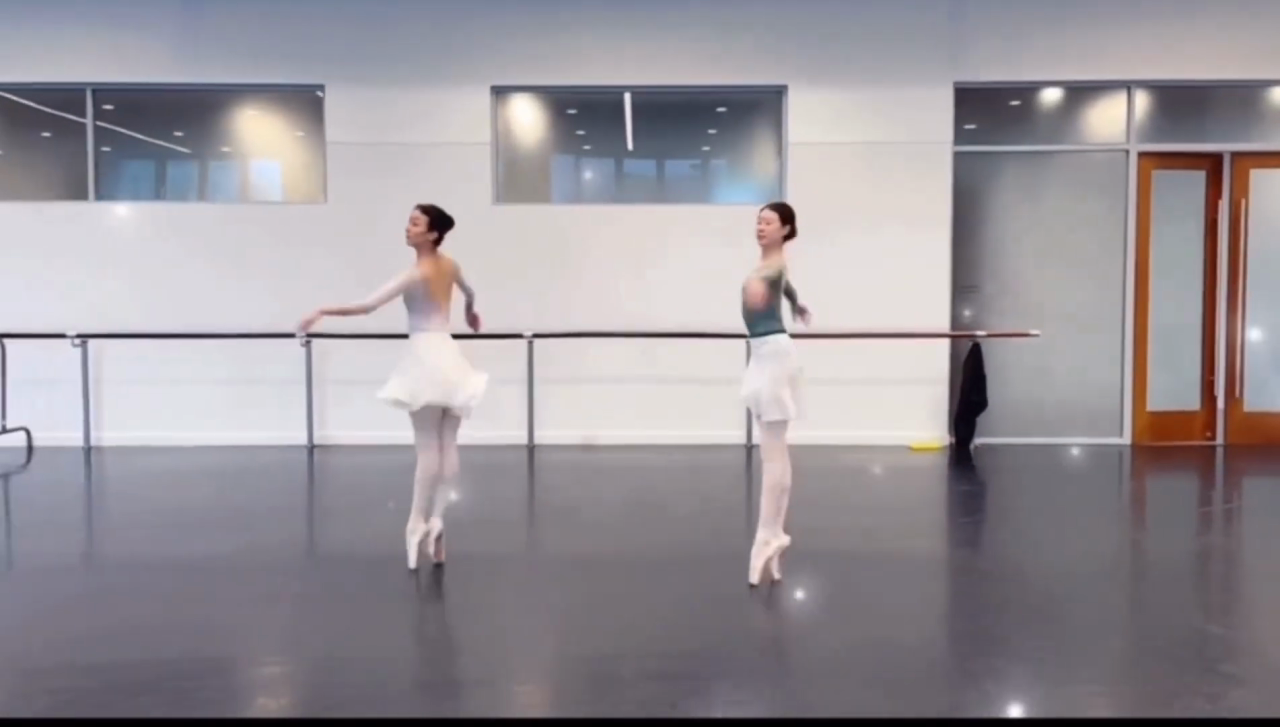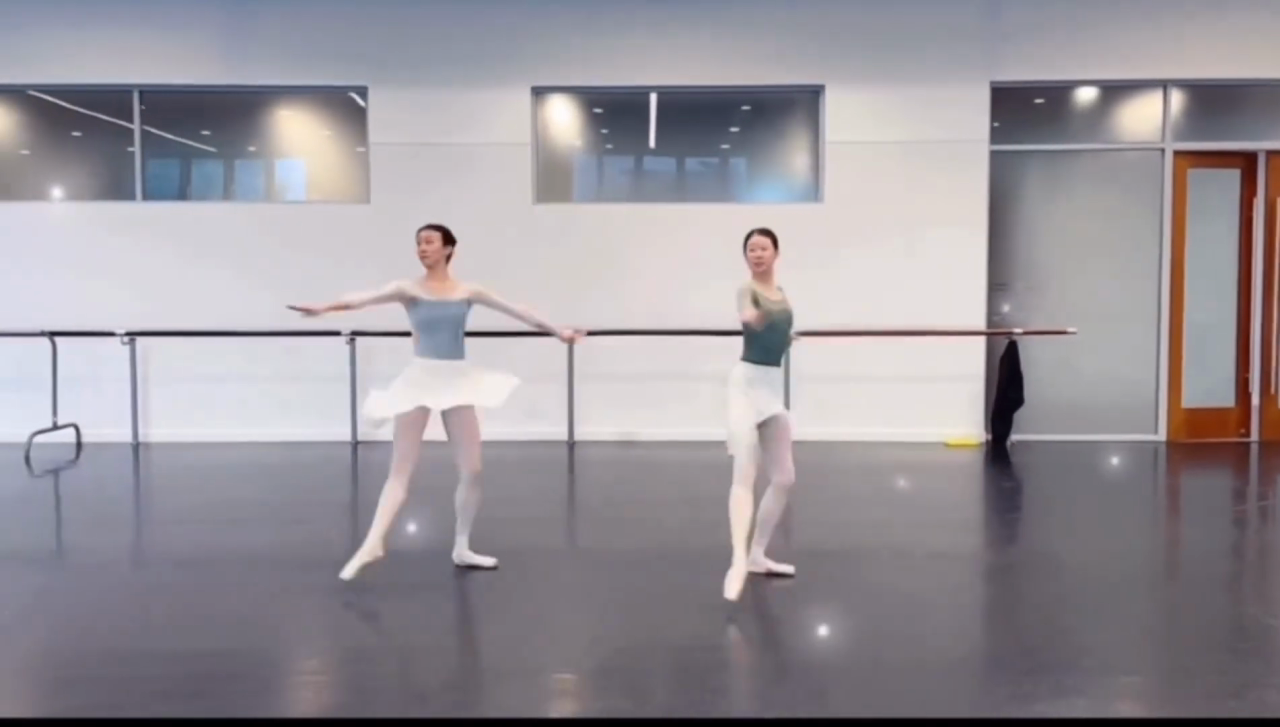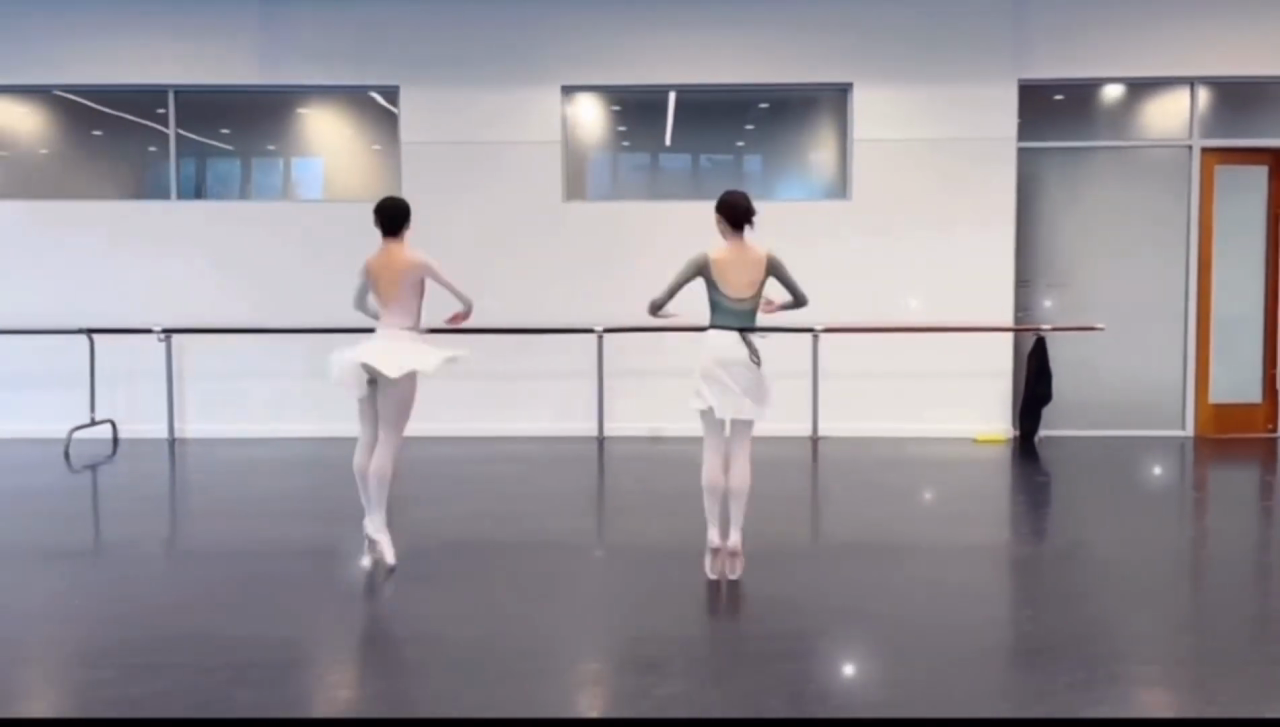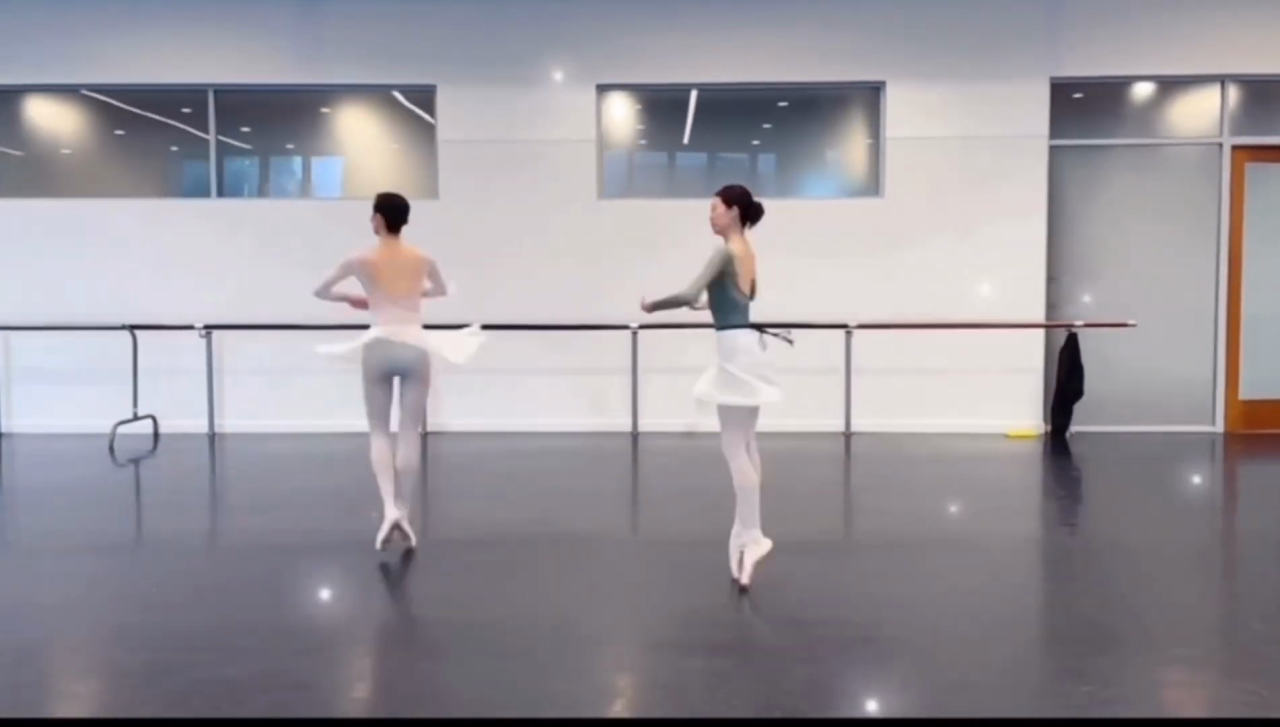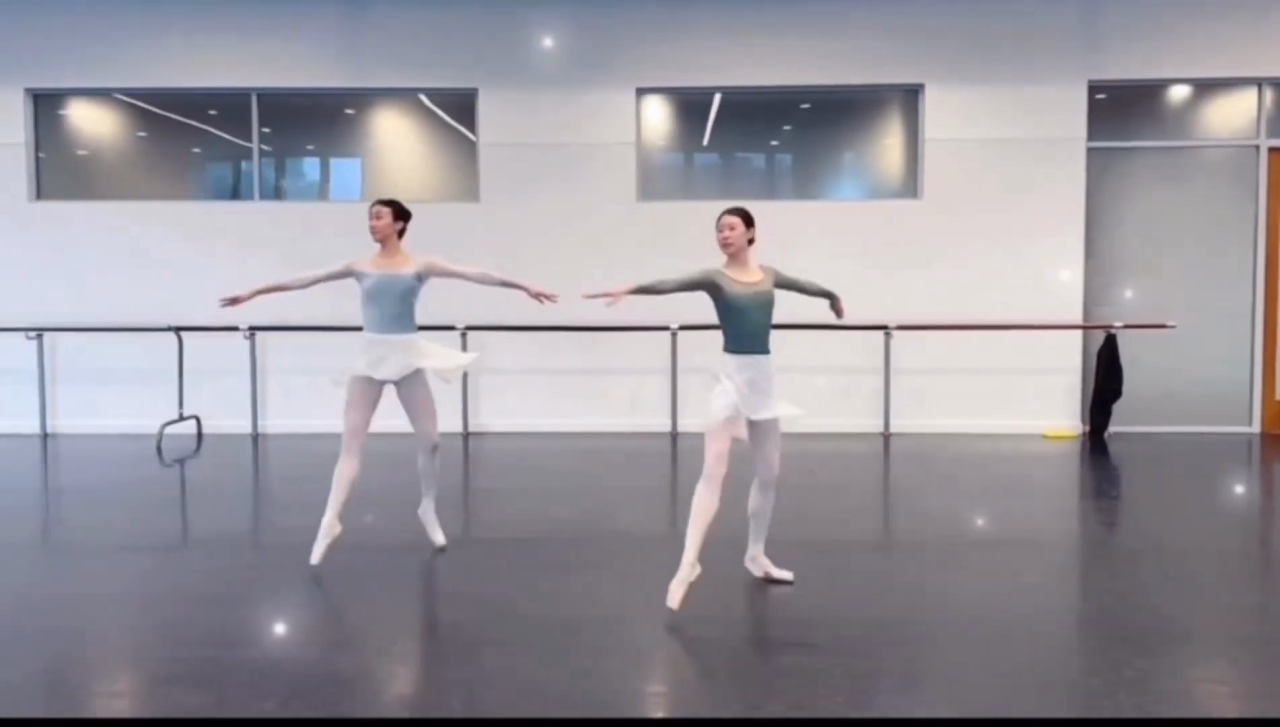
dt=0.5s
person 1, frame 1
left shoulder: (777, 266)
right shoulder: (764, 265)
left elbow: (766, 287)
left wrist: (762, 284)
right wrist: (796, 306)
left hip: (775, 354)
right hip: (763, 355)
left knee: (774, 453)
right knee: (772, 454)
left ankle: (767, 536)
right ankle: (773, 534)
person 1, frame 2
left shoulder: (781, 294)
right shoulder: (746, 290)
right elbow: (747, 315)
right wrist: (750, 317)
left hip: (773, 387)
right hip: (749, 386)
left knee: (785, 479)
right knee: (743, 480)
left ankle: (757, 555)
right ankle: (738, 561)
person 1, frame 3
left shoulder: (705, 258)
right shoulder: (767, 258)
left elbow: (660, 301)
right elbow: (800, 299)
left wrist: (657, 310)
right wrist: (780, 305)
left hip: (714, 350)
right hip: (745, 353)
left knee: (716, 450)
right knee: (740, 453)
left ankle: (716, 535)
right ankle: (734, 536)
person 1, frame 4
left shoulder: (725, 253)
right shoulder: (742, 252)
left elbow: (689, 295)
left wrist: (652, 304)
right wrist: (704, 300)
left hip: (737, 352)
right hip: (741, 348)
left knee: (734, 450)
right knee: (744, 448)
left ankle: (751, 536)
right ankle: (744, 533)
person 1, frame 5
left shoulder: (768, 275)
right shoulder: (713, 277)
left elbow: (810, 286)
right elbow: (666, 284)
left wrist: (832, 296)
right wrist: (630, 289)
left hip: (761, 376)
right hip: (730, 375)
left knee: (769, 474)
right knee: (712, 475)
left ankle: (756, 555)
right ankle: (688, 565)
person 2, frame 1
left shoulder: (415, 275)
right shoulder: (450, 265)
left elbow: (368, 306)
right elbow: (468, 290)
left wrist: (324, 311)
right wrist: (470, 311)
left hip: (425, 356)
right hip: (448, 355)
left knee: (427, 446)
right knee: (446, 444)
left ankle: (418, 524)
right ankle: (435, 519)
person 2, frame 2
left shoulder: (468, 292)
right shoulder: (407, 288)
left elbow: (516, 311)
right elbow: (365, 298)
left wrist: (557, 330)
right wrist: (326, 308)
left hip: (457, 387)
right hip: (416, 386)
left knee: (472, 472)
right knee: (400, 472)
left ankle: (462, 548)
right ankle: (372, 544)
person 2, frame 3
left shoulder: (369, 264)
right shoulder: (419, 261)
left elbow: (358, 303)
right elbow: (465, 300)
right wrist: (460, 314)
left hip: (377, 352)
right hip: (399, 355)
left knee: (368, 440)
right knee: (388, 440)
left ankle: (372, 519)
right ankle: (376, 523)
person 2, frame 4
left shoulder: (360, 260)
right shoulder: (424, 260)
left elbow: (321, 291)
right elbow: (441, 290)
left wrist: (350, 299)
left hip: (379, 351)
right hip: (417, 350)
left knee: (380, 433)
right knee: (409, 435)
left ankle: (390, 508)
right ankle: (402, 510)
person 2, frame 5
left shoulder: (421, 265)
right shoulder: (359, 265)
left elbow: (476, 275)
right elbow: (307, 279)
left wrist: (524, 287)
right wrist: (254, 291)
left hip: (408, 360)
right hip: (371, 359)
left knee: (430, 441)
right knee: (351, 446)
left ankle: (428, 508)
right ankle: (329, 522)
